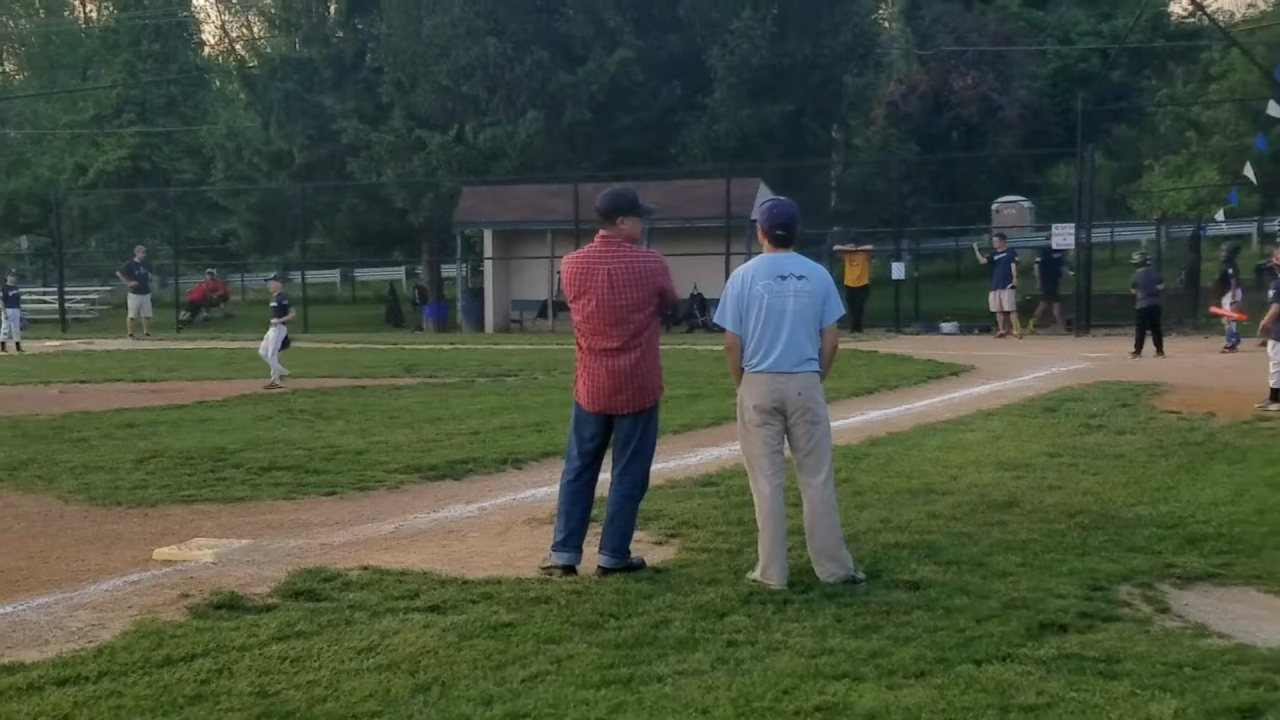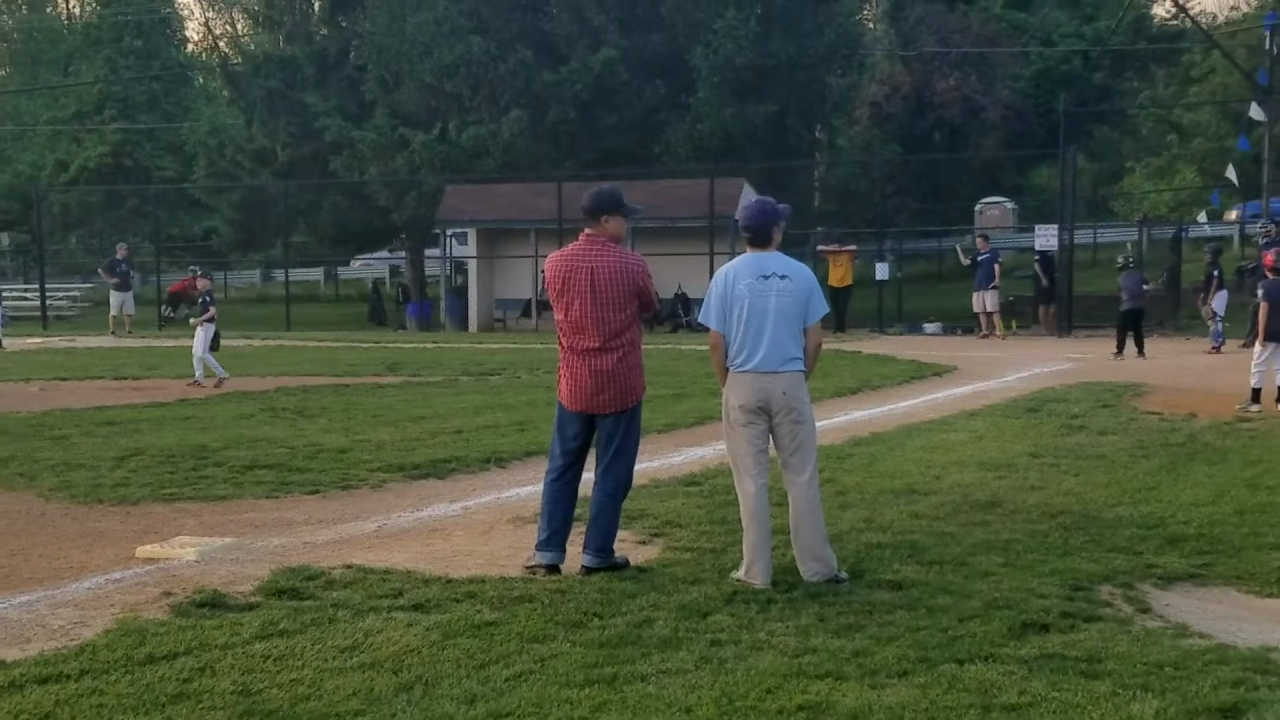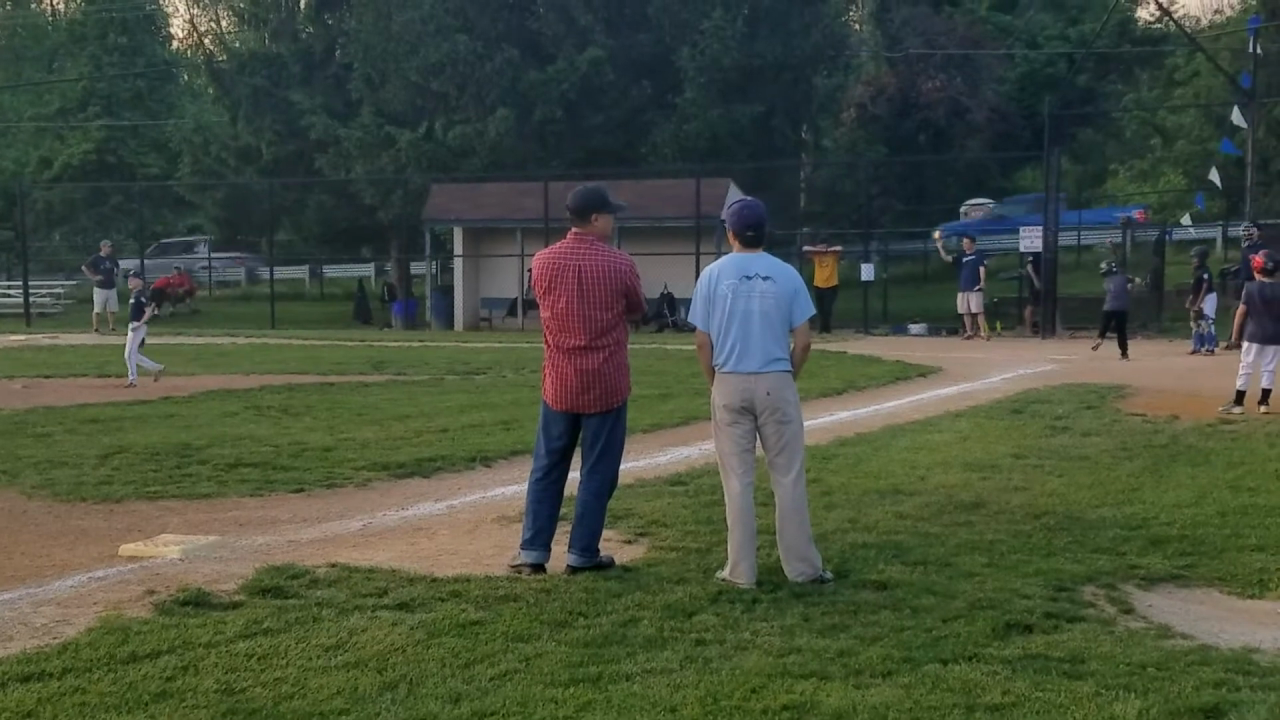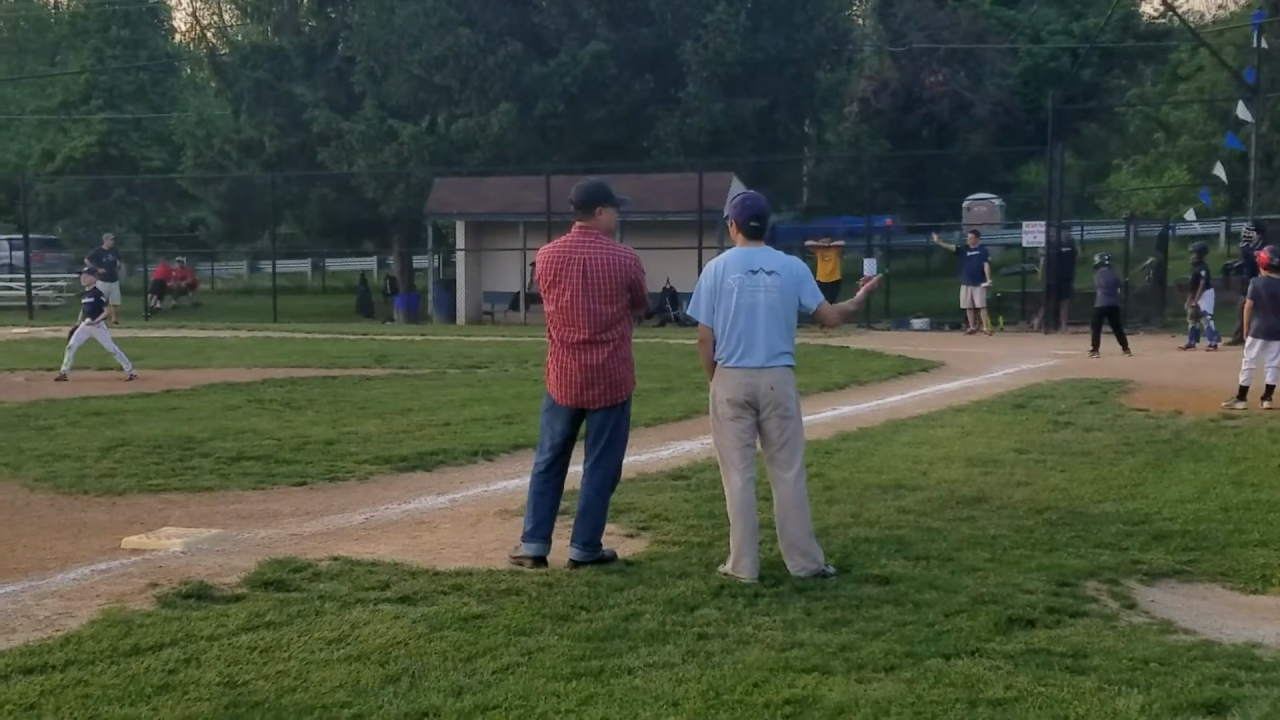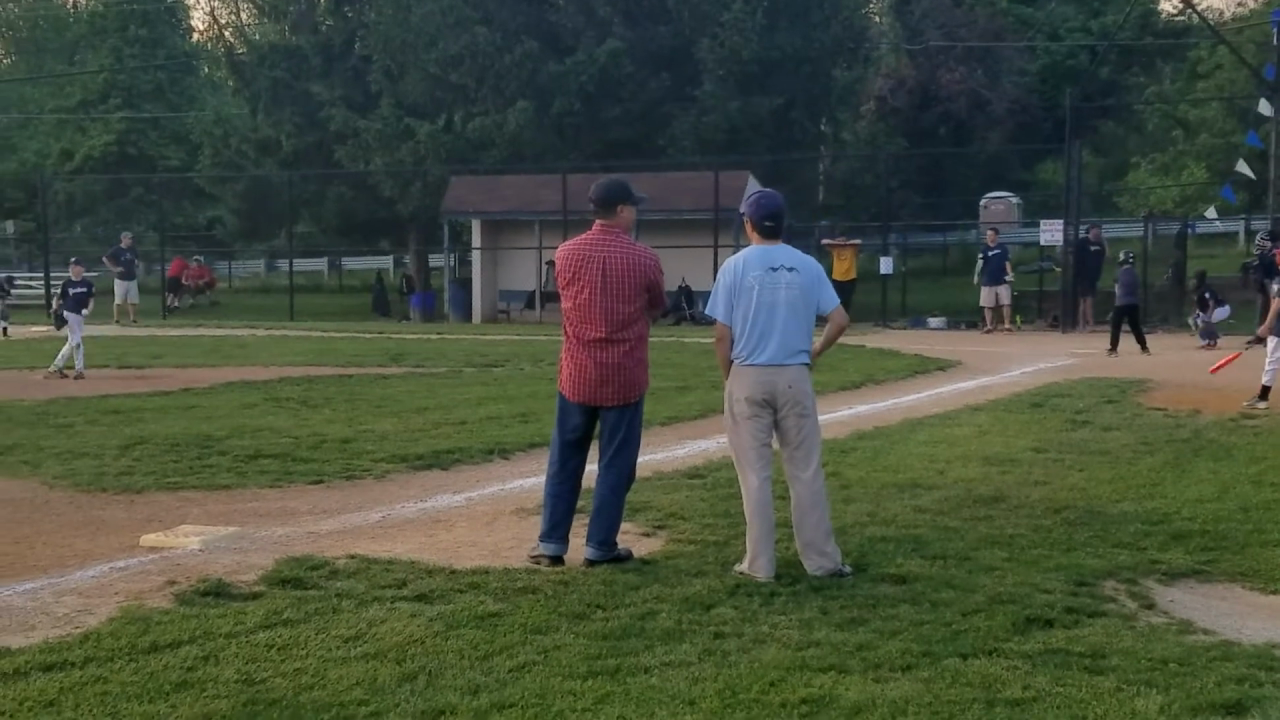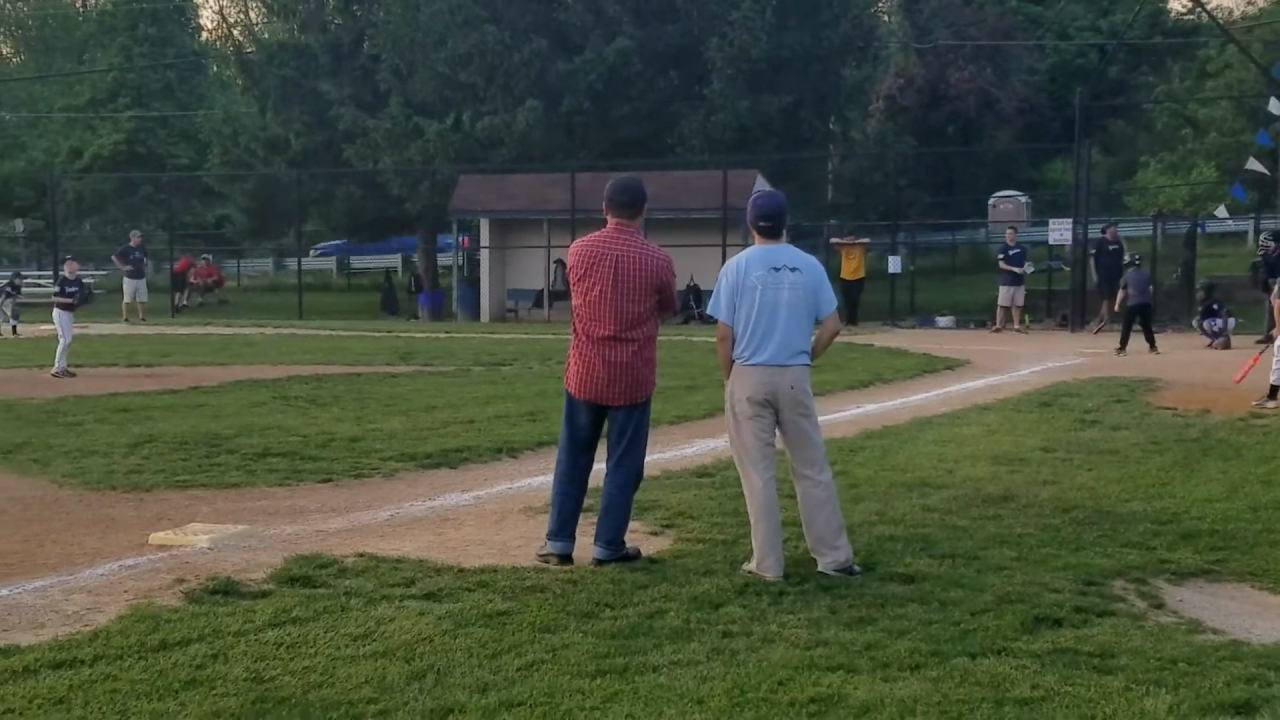
dt=0.4s
person 1, frame 1
left shoulder: (744, 275)
right shoulder: (818, 275)
left elbow: (732, 343)
right elbow: (831, 340)
left wrist: (742, 385)
left hip: (758, 386)
right hip: (805, 385)
left knee: (767, 481)
right knee: (817, 479)
left ankle: (772, 571)
right ankle: (833, 567)
person 1, frame 2
left shoulder: (728, 275)
right shoulder: (801, 274)
left elbow: (717, 342)
right elbow: (814, 339)
left wrist: (727, 385)
left hip: (743, 385)
right hip: (790, 384)
left knee: (751, 480)
right knee: (802, 478)
left ankle: (756, 570)
right ankle: (817, 566)
person 1, frame 3
left shoulder: (713, 275)
right shoulder: (786, 275)
left elbow: (703, 342)
right elbow: (802, 341)
left wrist: (715, 383)
right wrist: (788, 379)
left hip: (730, 386)
right hip: (776, 385)
left knee: (737, 480)
right knee: (788, 478)
left ankle: (741, 570)
right ankle: (802, 567)
person 1, frame 4
left shoulder: (718, 268)
right shoulder: (792, 267)
left elbow: (705, 335)
right elbow: (829, 317)
left wrist: (714, 379)
right wrist: (857, 299)
left hip: (731, 380)
right hip: (777, 380)
left knee: (738, 475)
right knee: (787, 473)
left ankle: (743, 564)
right ankle: (804, 561)
person 1, frame 5
left shoulder: (735, 266)
right shoulder: (808, 266)
left elbow: (723, 335)
right elbow: (839, 320)
left wrist: (729, 378)
right wrist: (816, 351)
left hip: (747, 379)
right hip: (795, 378)
left knee: (755, 474)
right knee: (806, 472)
left ankle: (759, 564)
right ankle: (821, 560)
person 1, frame 6
left shoulder: (737, 266)
right shoulder: (810, 265)
left elbow: (725, 334)
right elbow: (832, 325)
left wrist: (729, 378)
left hip: (749, 378)
right hip: (795, 378)
left knee: (758, 473)
right knee: (813, 469)
left ankle: (768, 563)
right ankle: (834, 557)
person 2, frame 1
left shoulder: (572, 264)
right shoulder: (651, 264)
right elbow: (670, 304)
left hip: (592, 384)
right hip: (637, 384)
left knee: (578, 470)
right knee: (629, 474)
left ankle: (564, 554)
right ankle: (613, 556)
person 2, frame 2
left shoulder: (555, 263)
right shoulder: (632, 265)
right elbow: (649, 310)
left hip: (574, 383)
right hip: (620, 383)
left knee: (561, 469)
right knee: (612, 473)
left ankle: (548, 553)
right ankle: (596, 555)
person 2, frame 3
left shoulder: (542, 262)
right shoulder: (620, 264)
right elbow: (637, 311)
left hip: (559, 382)
right hip: (605, 383)
left knee: (546, 469)
right knee: (598, 472)
left ankle: (533, 552)
right ankle: (582, 555)
person 2, frame 4
left shoulder: (546, 256)
right shoulder: (625, 259)
right elbow: (640, 308)
left hip: (564, 375)
right hip: (610, 377)
left knee: (549, 462)
right knee: (601, 465)
left ankle: (533, 546)
right ankle: (584, 548)
person 2, frame 5
left shoulder: (566, 253)
right shoulder: (645, 259)
right elbow: (657, 309)
left hip: (577, 374)
right hip: (624, 376)
left knee: (564, 461)
right knee: (616, 464)
left ankle: (551, 544)
right ankle: (600, 547)
person 2, frame 6
left shoulder: (578, 250)
right shoulder: (658, 260)
right elbow: (667, 311)
left hip: (584, 372)
right hip: (632, 376)
left knee: (572, 459)
right knee: (624, 463)
left ankle: (558, 543)
right ankle: (607, 546)
